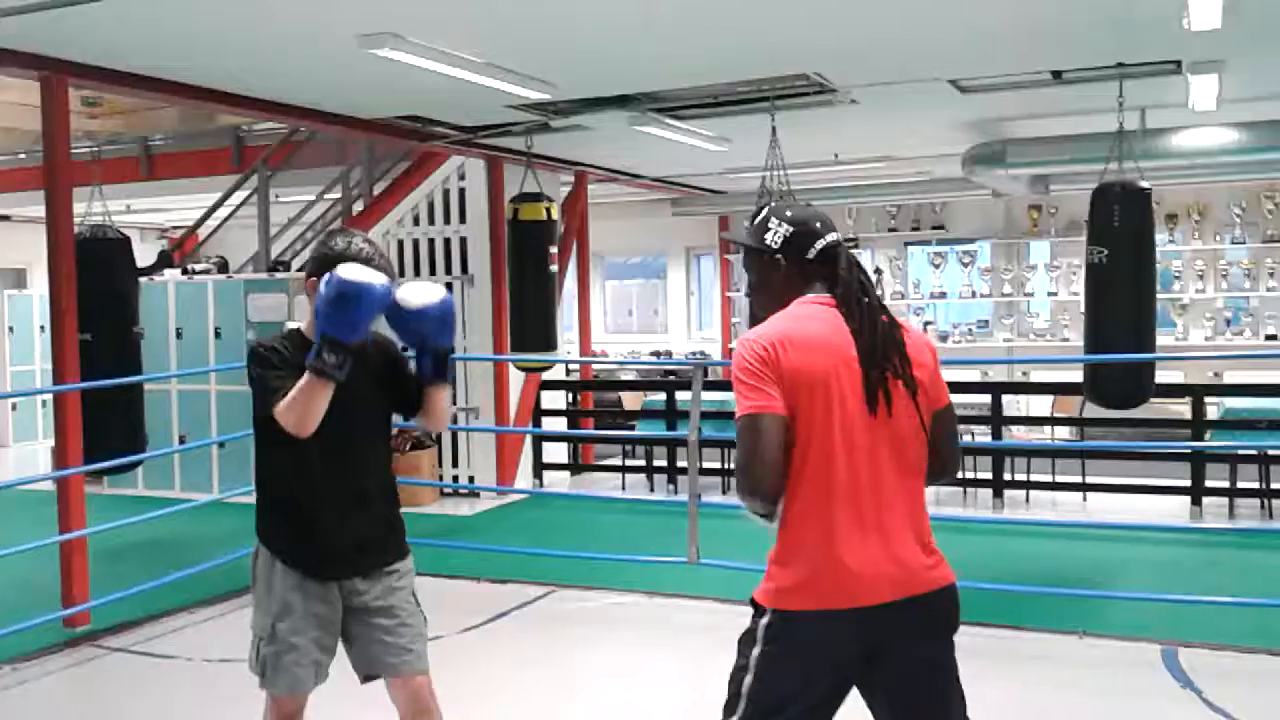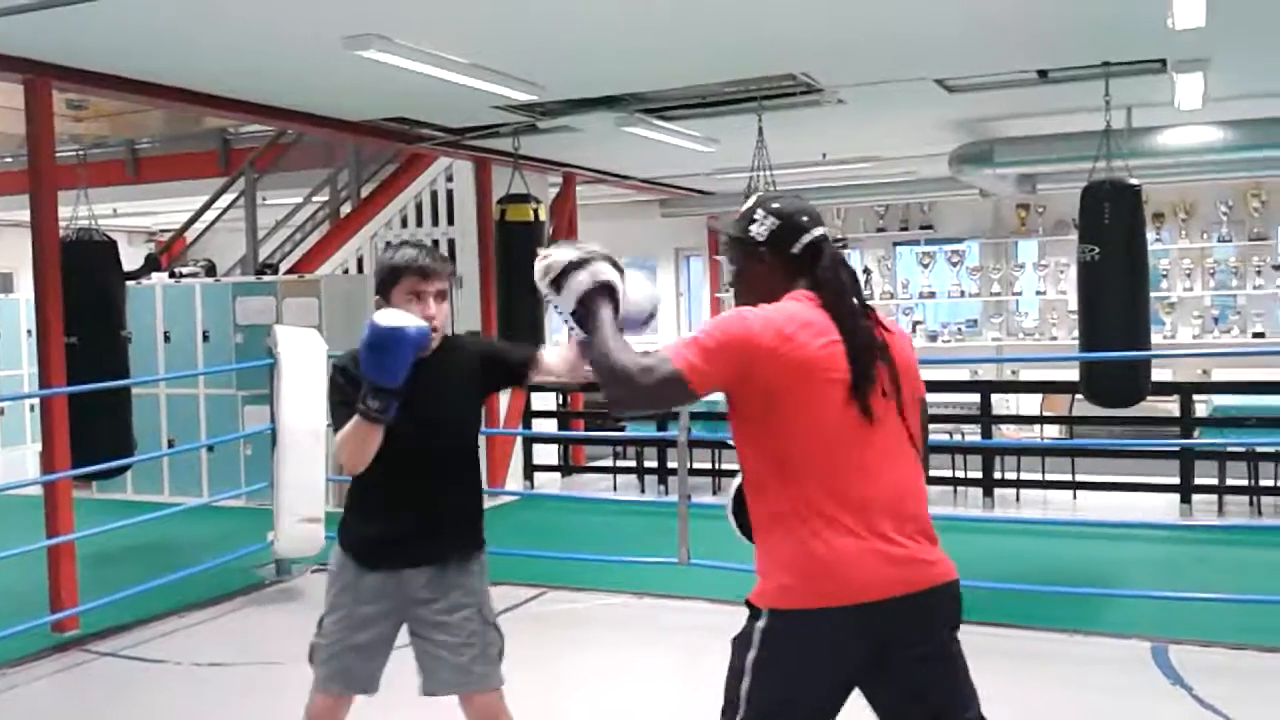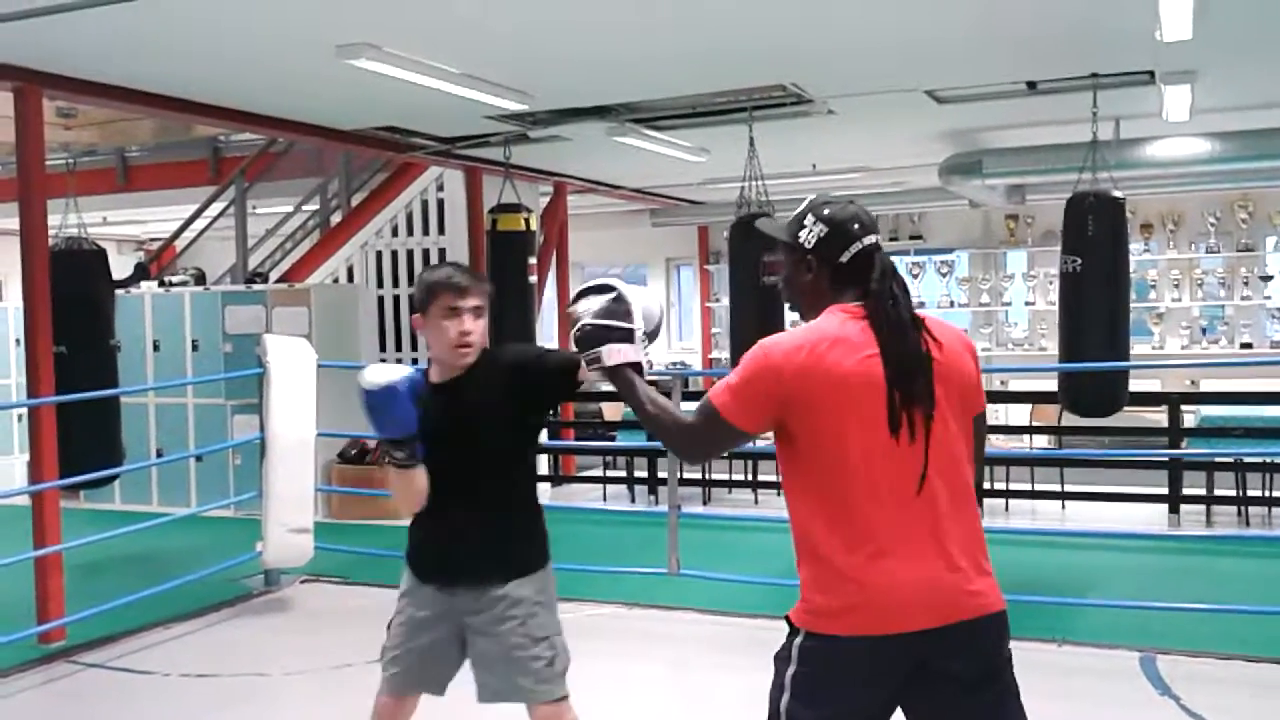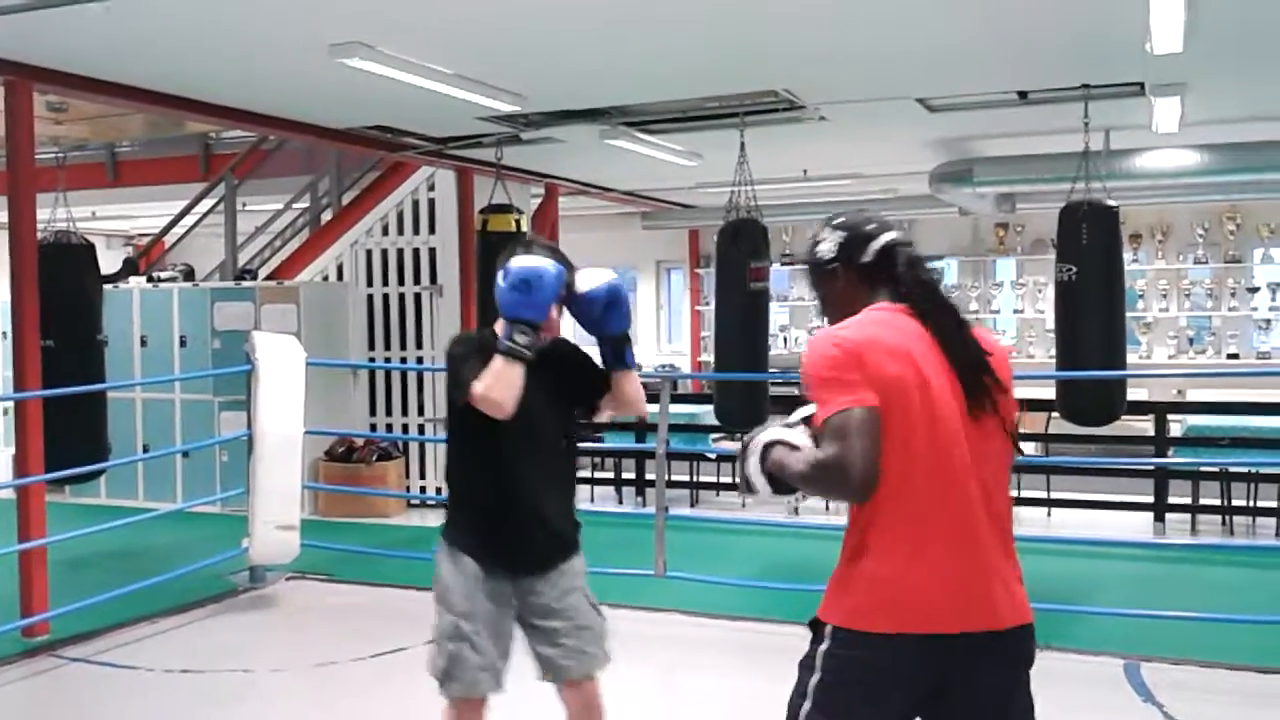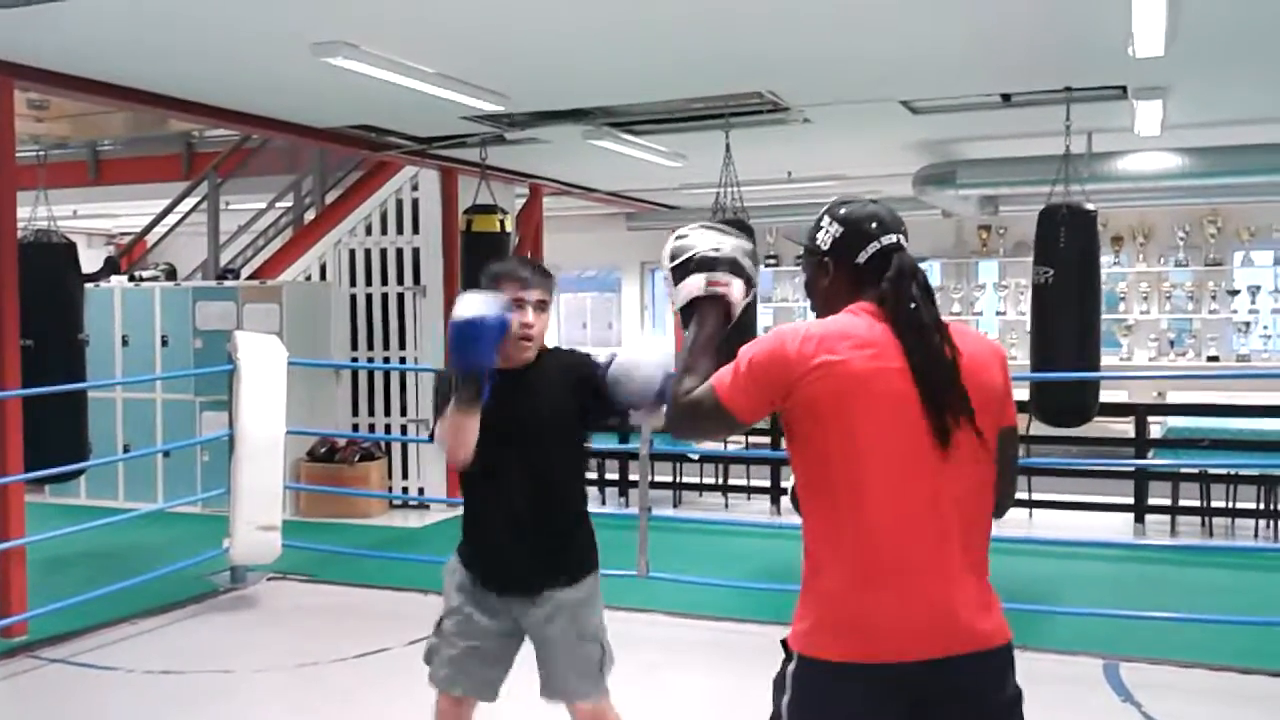
dt=1s
person 1, frame 1
left shoulder: (766, 345)
right shoulder: (910, 343)
left elbow: (761, 479)
right elbow: (944, 463)
left wrist: (765, 502)
left hip: (811, 600)
right hip: (917, 590)
person 1, frame 2
left shoulder: (751, 335)
right shoulder: (890, 339)
left elbow: (630, 388)
left wrist: (596, 303)
left hip: (814, 601)
right hip: (921, 587)
person 1, frame 3
left shoulder: (787, 359)
right shoulder: (953, 344)
left elbow: (690, 441)
left wrist: (621, 369)
left hip: (850, 625)
right hip: (966, 611)
person 1, frame 4
left shoulder: (840, 346)
right shoulder: (986, 350)
left elbow: (851, 475)
left wrist: (775, 456)
left hip: (878, 624)
right hip: (994, 620)
person 1, frame 5
left shoulder: (796, 352)
right shoulder: (984, 357)
left elbow: (684, 417)
right elbow: (999, 497)
left wrist: (705, 310)
left hip: (845, 652)
right hip: (971, 644)
person 2, frame 1
left shoulder: (380, 353)
right shoulder: (271, 355)
left elbow: (433, 421)
right elbow: (298, 422)
left wrist: (435, 356)
right wrist: (333, 345)
left hip: (379, 555)
right hip: (297, 558)
person 2, frame 2
left shoulder: (470, 358)
right shoulder: (353, 371)
left elbow: (554, 367)
right elbow: (352, 461)
right wrist: (378, 392)
left hip: (450, 561)
right hip: (367, 561)
person 2, frame 3
left shoulder: (513, 368)
right shoulder: (409, 398)
left elbow: (590, 369)
right elbow: (411, 503)
right wrist: (400, 442)
left hip: (512, 575)
right hip: (433, 577)
person 2, frame 4
left shoulder: (563, 358)
right shoulder: (469, 350)
left elbow: (631, 407)
right elbow: (497, 403)
left wrist: (614, 338)
right wrist: (521, 328)
left hip: (552, 555)
right hip: (477, 556)
person 2, frame 5
left shoulder: (573, 374)
right shoulder: (463, 381)
right elbow: (456, 454)
right wrist: (472, 378)
left hip: (564, 577)
right hip: (481, 577)
